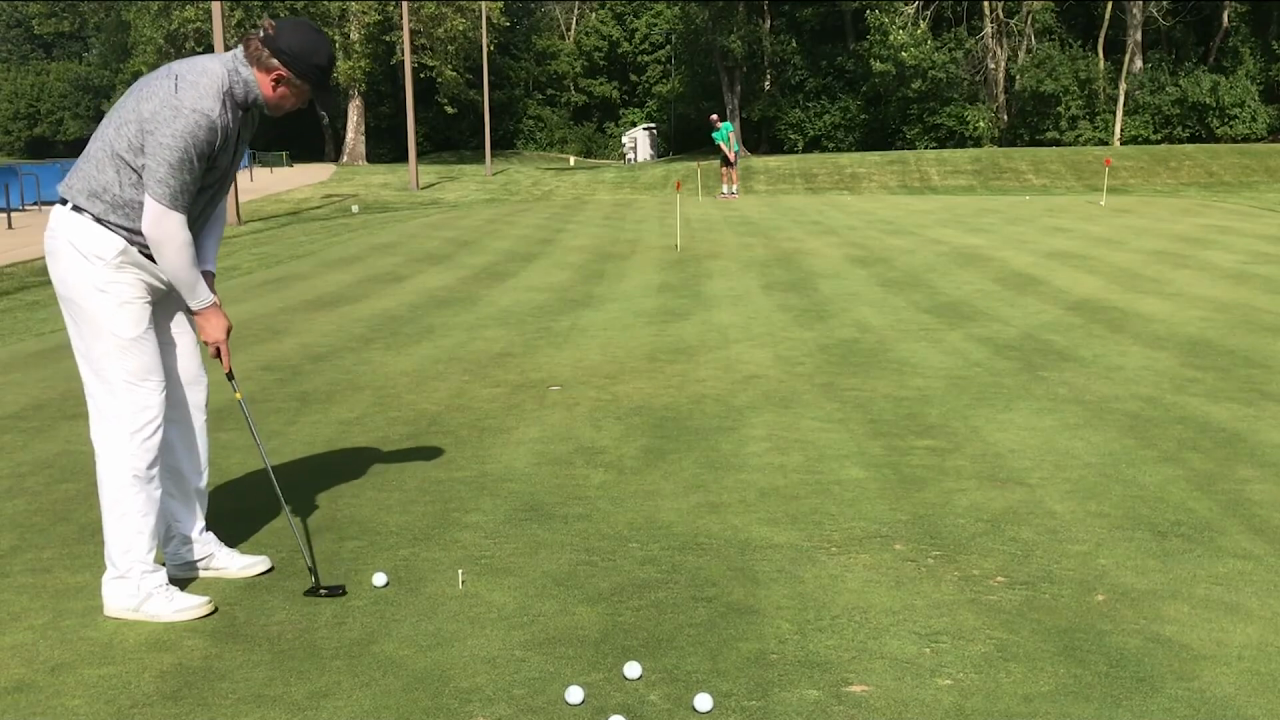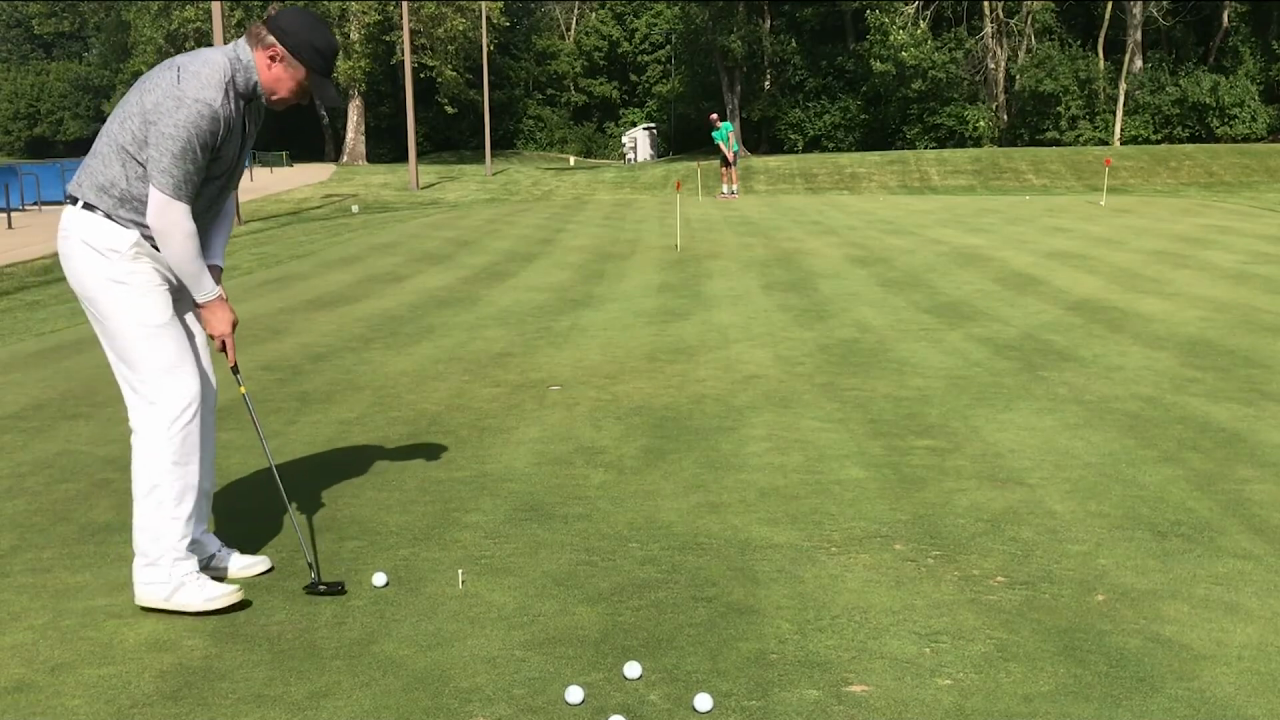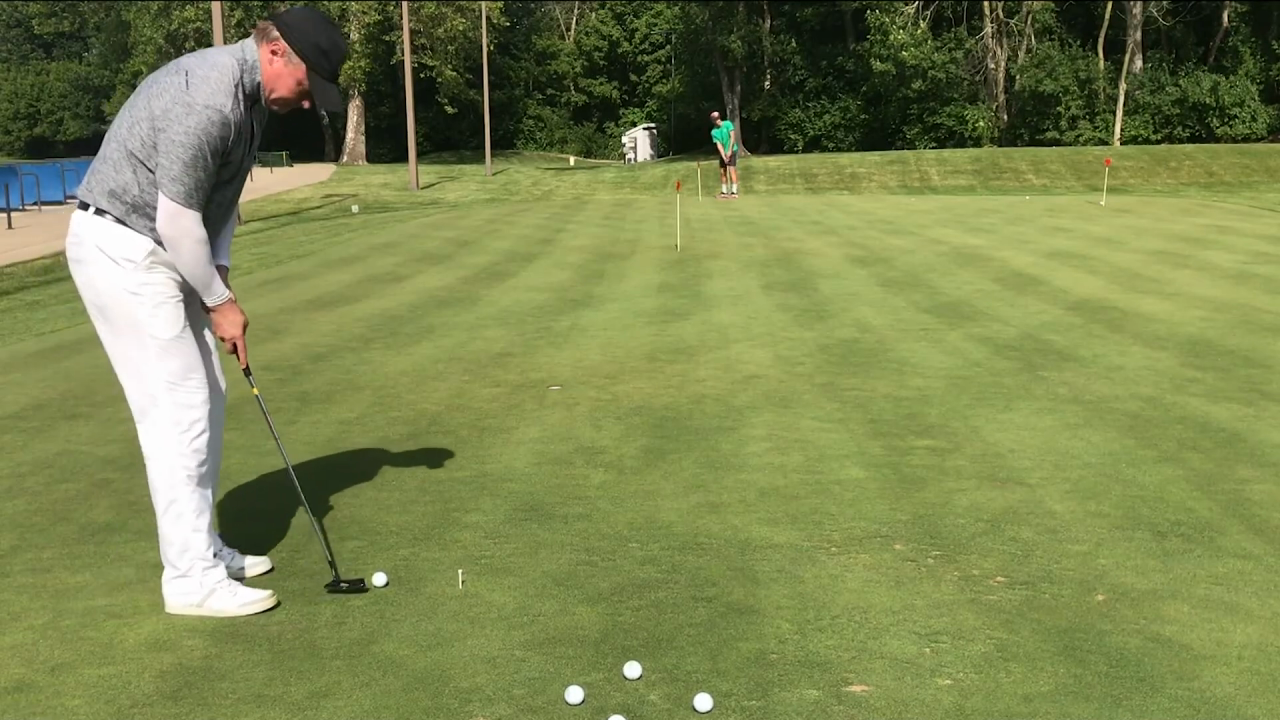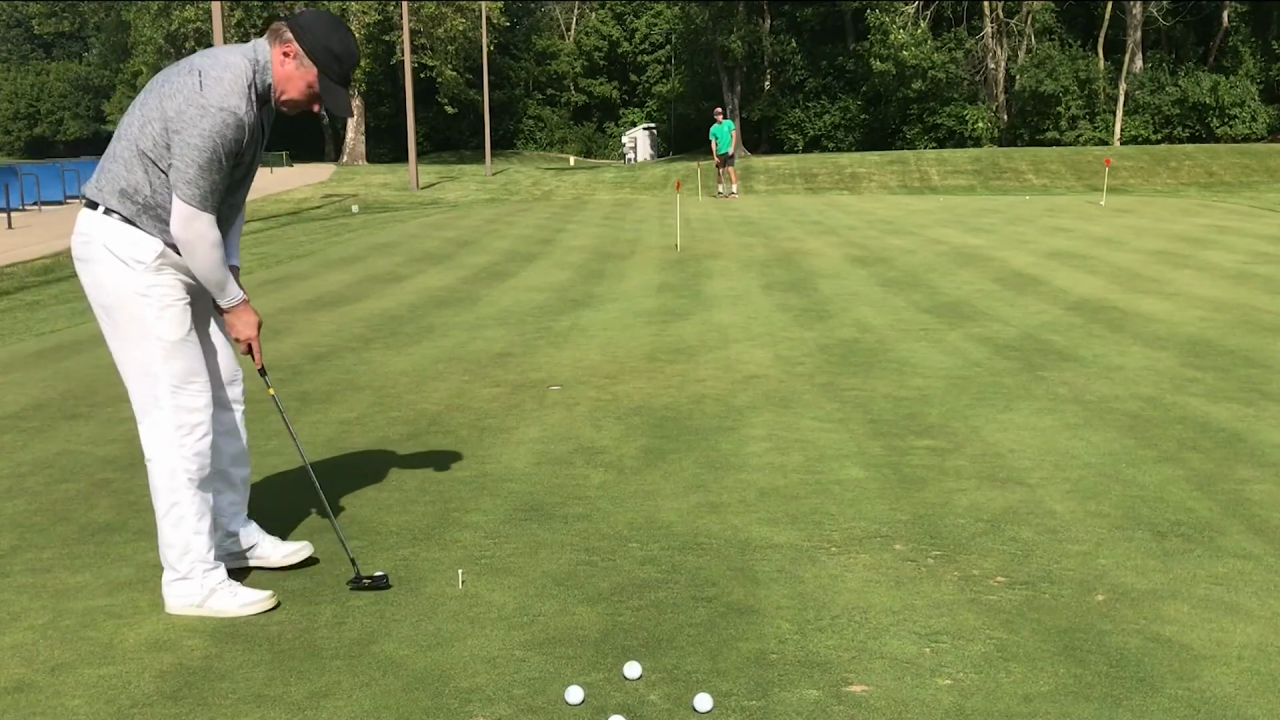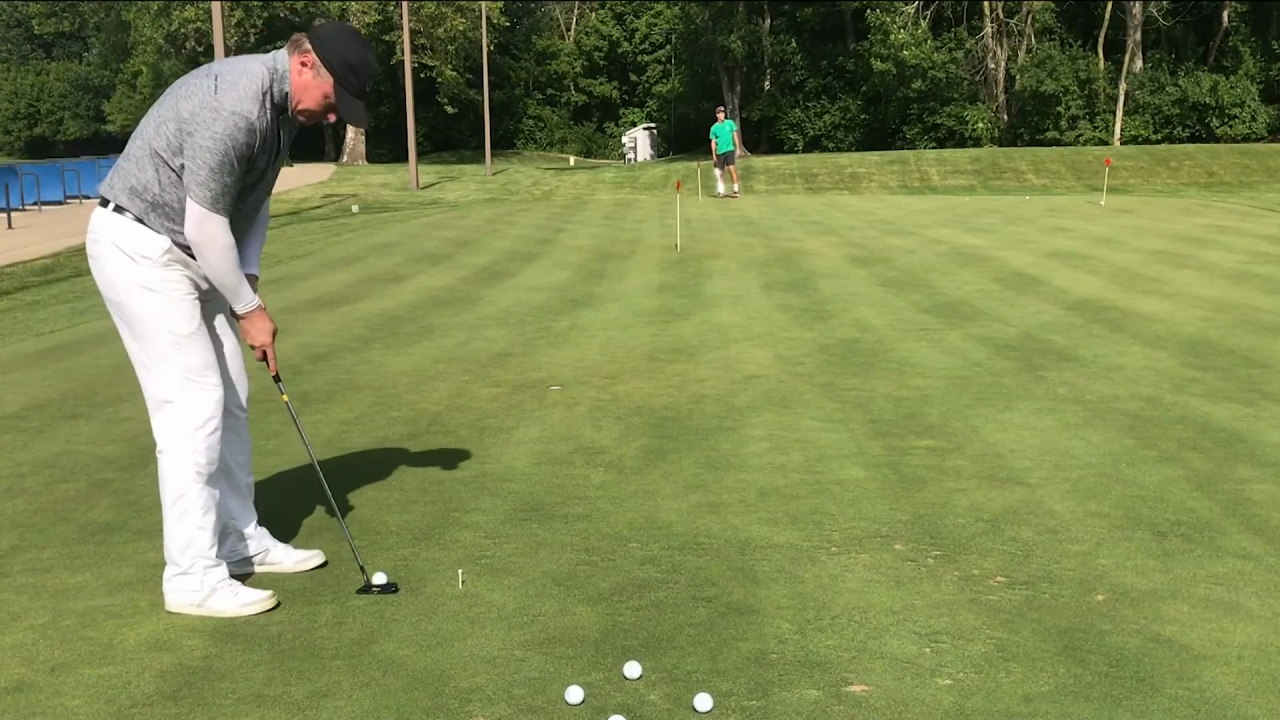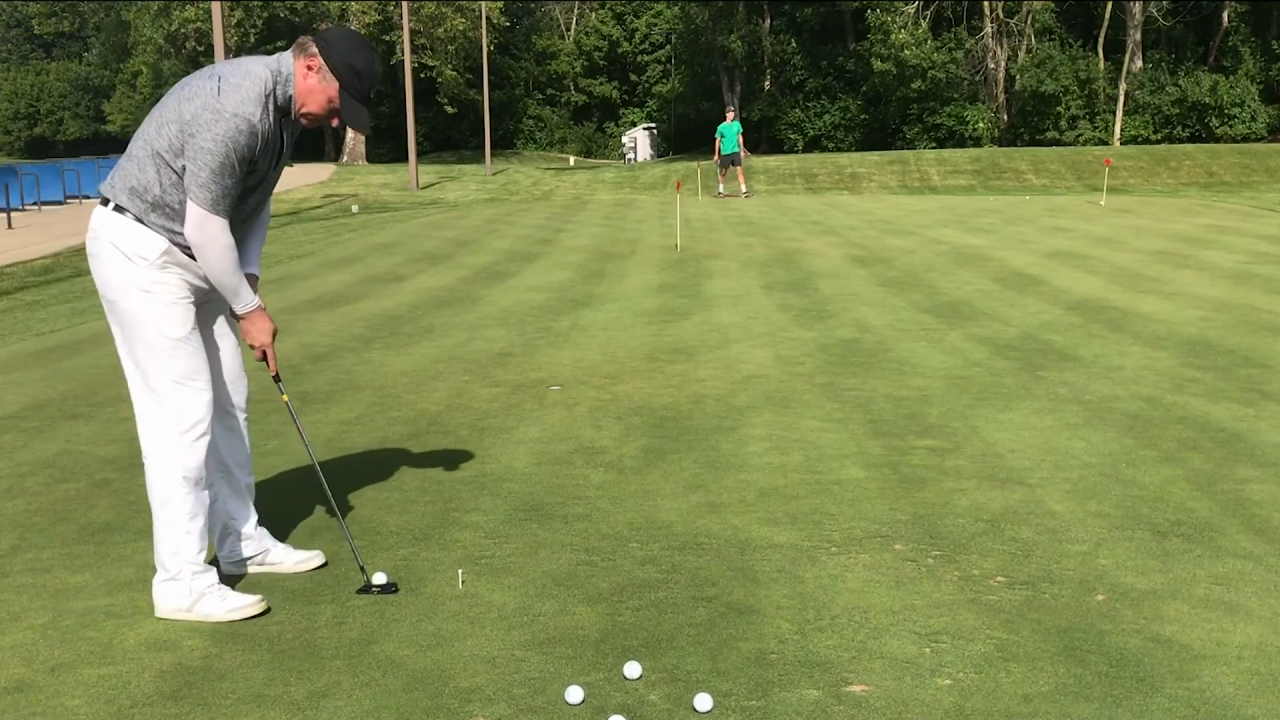
dt=0.3s
person 1, frame 1
left shoulder: (238, 96)
right shoulder: (195, 106)
left elbow: (209, 195)
right elbow: (162, 223)
left wrist: (206, 277)
right wrist: (205, 306)
left hip: (143, 251)
right hip: (99, 248)
left knee: (184, 395)
right knee: (135, 409)
left ankle: (188, 545)
right ankle: (131, 581)
person 1, frame 2
left shoulder: (245, 93)
right shoulder: (196, 96)
left elbow: (219, 193)
right elbow: (166, 213)
left wrist: (212, 275)
right wrist: (208, 299)
left hip: (154, 245)
right hip: (110, 243)
left knee: (193, 395)
right knee: (169, 396)
left ankle: (192, 544)
right ankle: (163, 570)
person 1, frame 3
left shoulder: (246, 89)
right shoulder: (206, 101)
right elbow: (177, 222)
left wrist: (220, 274)
right wrist: (220, 302)
left hip: (156, 249)
right hip: (121, 248)
left knee: (202, 400)
right knee: (177, 409)
left ankle: (197, 546)
right ankle: (191, 578)
person 1, frame 4
left shoulder: (252, 86)
right shoulder: (220, 102)
right elbow: (191, 224)
left wrist: (231, 275)
right wrist: (234, 302)
left hip: (162, 249)
right hip: (128, 249)
left knee: (221, 391)
right knee: (179, 411)
left ankle: (231, 535)
right ankle: (191, 578)
person 1, frame 5
left shoulder: (276, 102)
right shoulder: (234, 104)
left elbow: (250, 201)
right elbow: (205, 225)
left wrist: (249, 280)
right wrist: (249, 308)
left hip: (180, 249)
right hip: (139, 246)
left knee: (226, 396)
right knee: (192, 401)
left ankle: (239, 542)
right ankle: (193, 575)
person 1, frame 6
left shoulder: (280, 103)
right shoulder: (235, 106)
left elbow: (251, 202)
right elbow: (205, 226)
left wrist: (249, 280)
right wrist: (248, 308)
left hip: (182, 251)
right hip: (138, 246)
left knee: (225, 398)
right knee: (180, 407)
left ankle: (241, 542)
right ankle: (181, 582)
